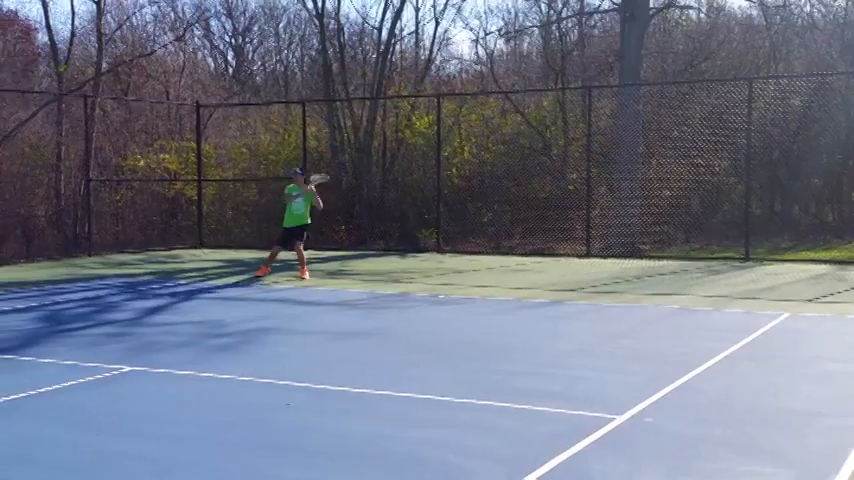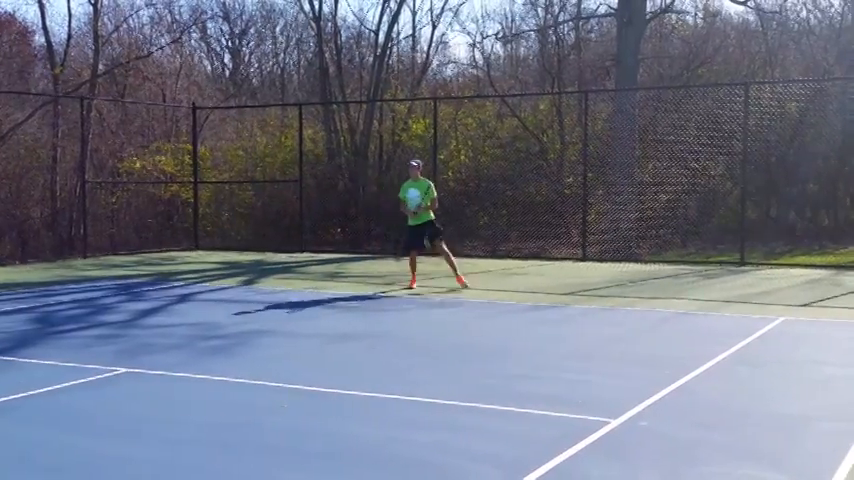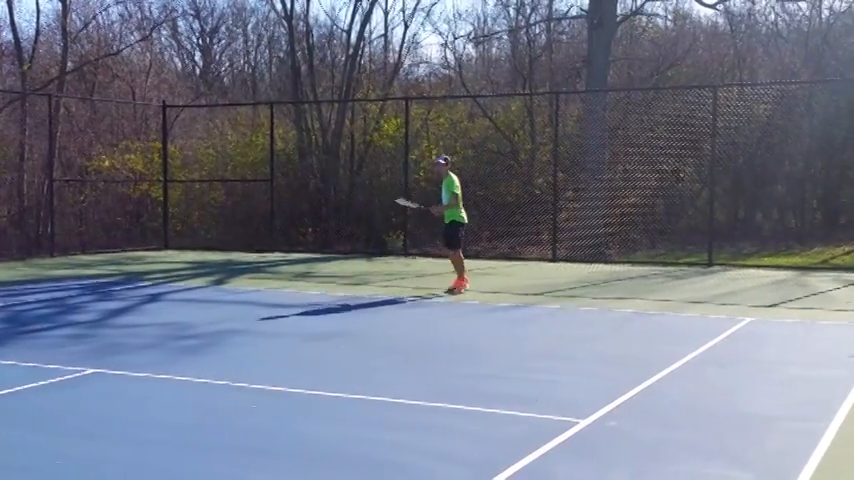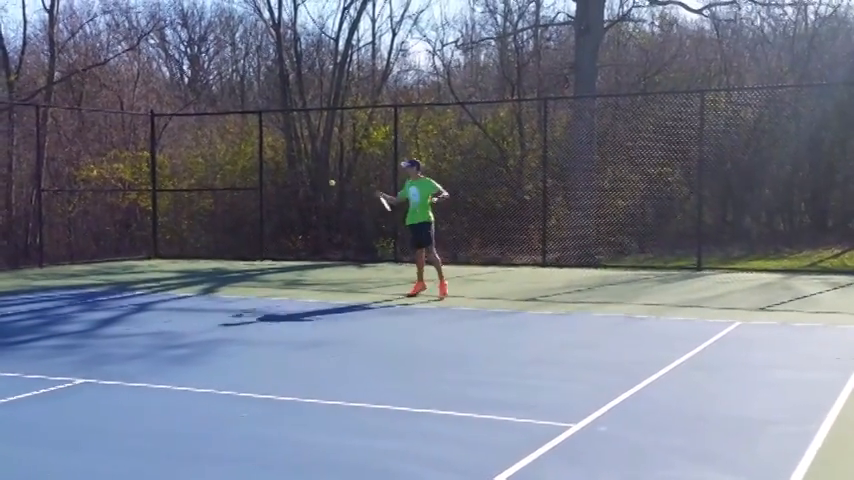
dt=1s
person 1, frame 1
left shoulder: (309, 192)
right shoulder: (290, 188)
left elbow: (320, 207)
right elbow: (287, 199)
left wrist: (314, 193)
right wrist: (301, 193)
left hip: (302, 224)
right hip: (288, 225)
left knee: (298, 247)
right knee: (276, 249)
left ankle: (304, 270)
right ankle: (266, 267)
person 1, frame 2
left shoulder: (428, 184)
right shoulder: (405, 186)
left elbow: (435, 205)
right elbow: (402, 206)
left wrist: (422, 209)
right wrist: (408, 212)
left hip: (428, 220)
right hip: (413, 223)
left knee: (442, 248)
right knee: (412, 253)
left ankle: (458, 276)
right ankle: (413, 278)
person 1, frame 3
left shoulder: (451, 180)
right shoulder: (446, 180)
left elbow: (456, 203)
left wrist: (439, 208)
right wrist: (441, 210)
left hip: (456, 220)
right hip: (450, 220)
left knee: (455, 251)
right knee: (451, 251)
left ankle: (462, 281)
right ankle: (461, 278)
person 1, frame 4
left shoulder: (427, 182)
right shoulder: (408, 184)
left elbow: (445, 194)
right elbow: (397, 200)
left wrist: (438, 198)
right wrist: (384, 196)
left hip: (425, 221)
right hip: (413, 222)
left knee: (430, 252)
right knee: (419, 254)
left ankle: (442, 281)
right ankle: (420, 283)
